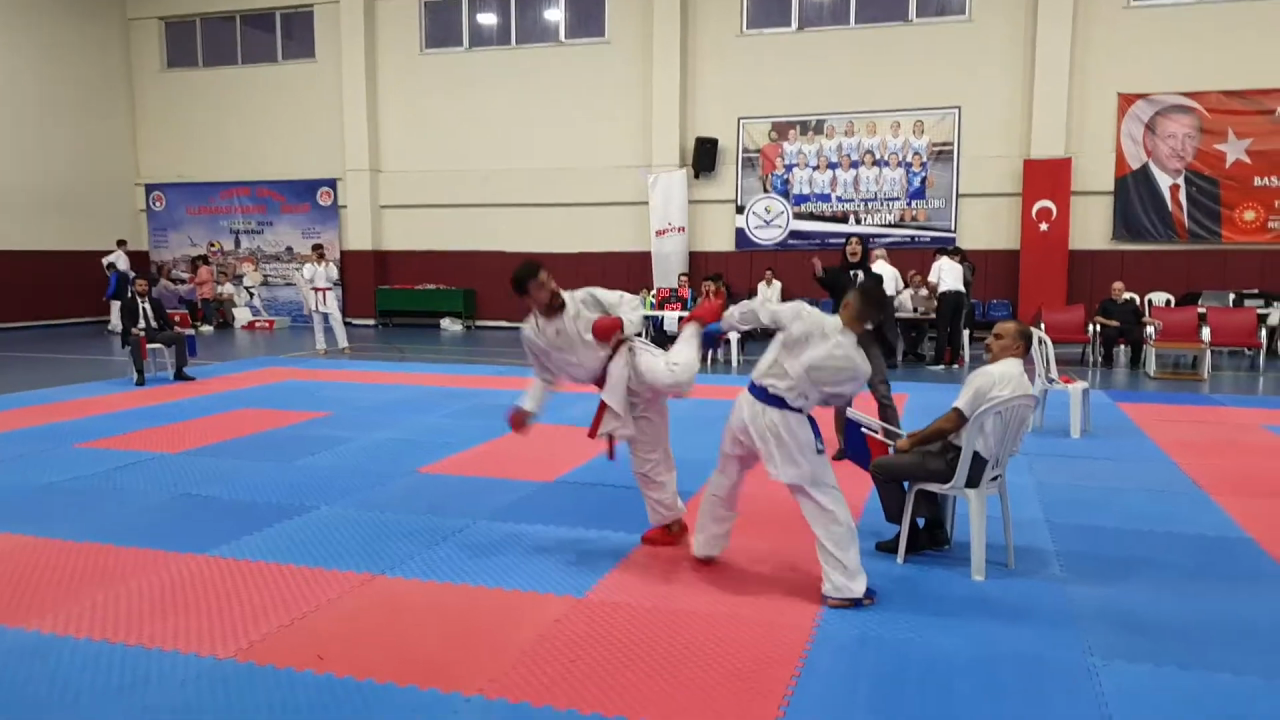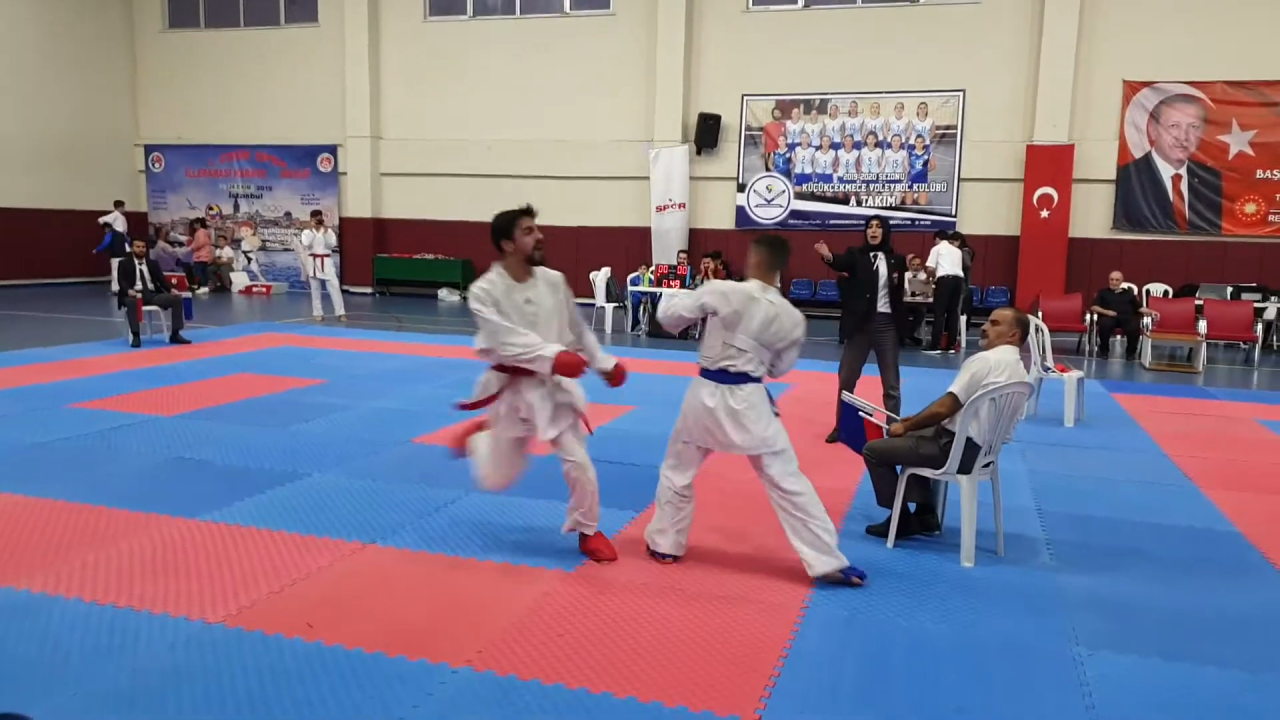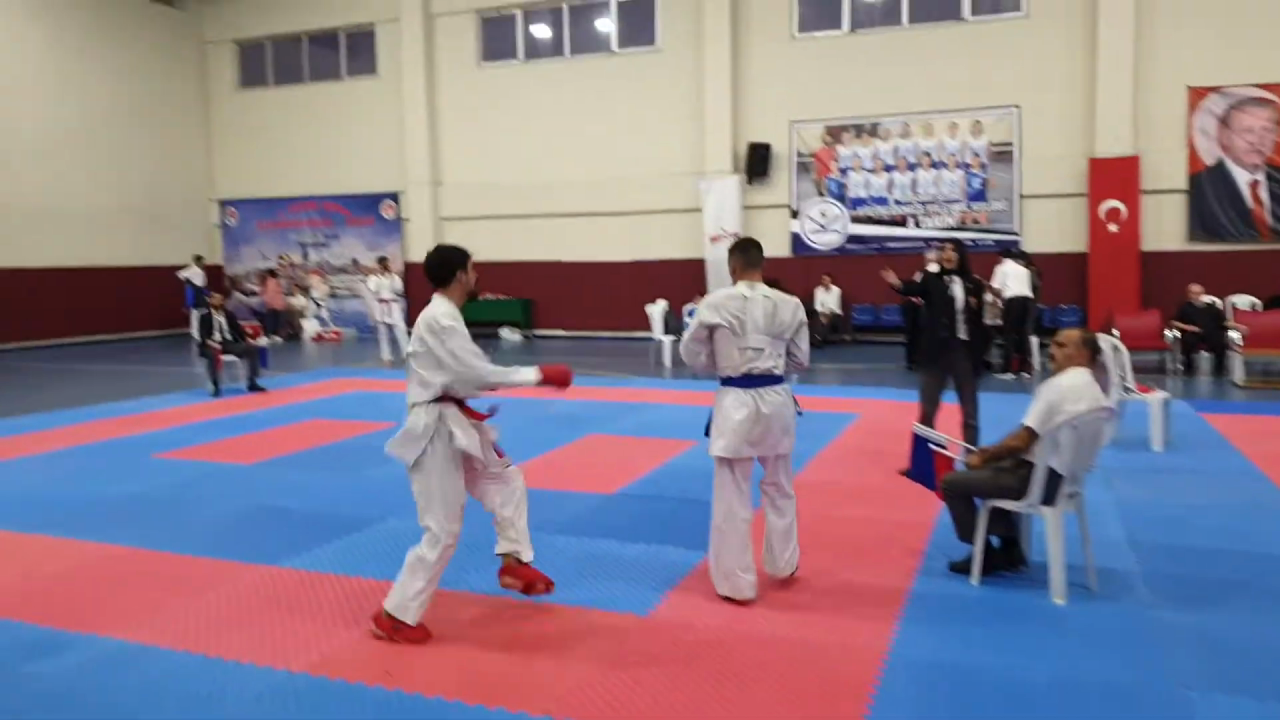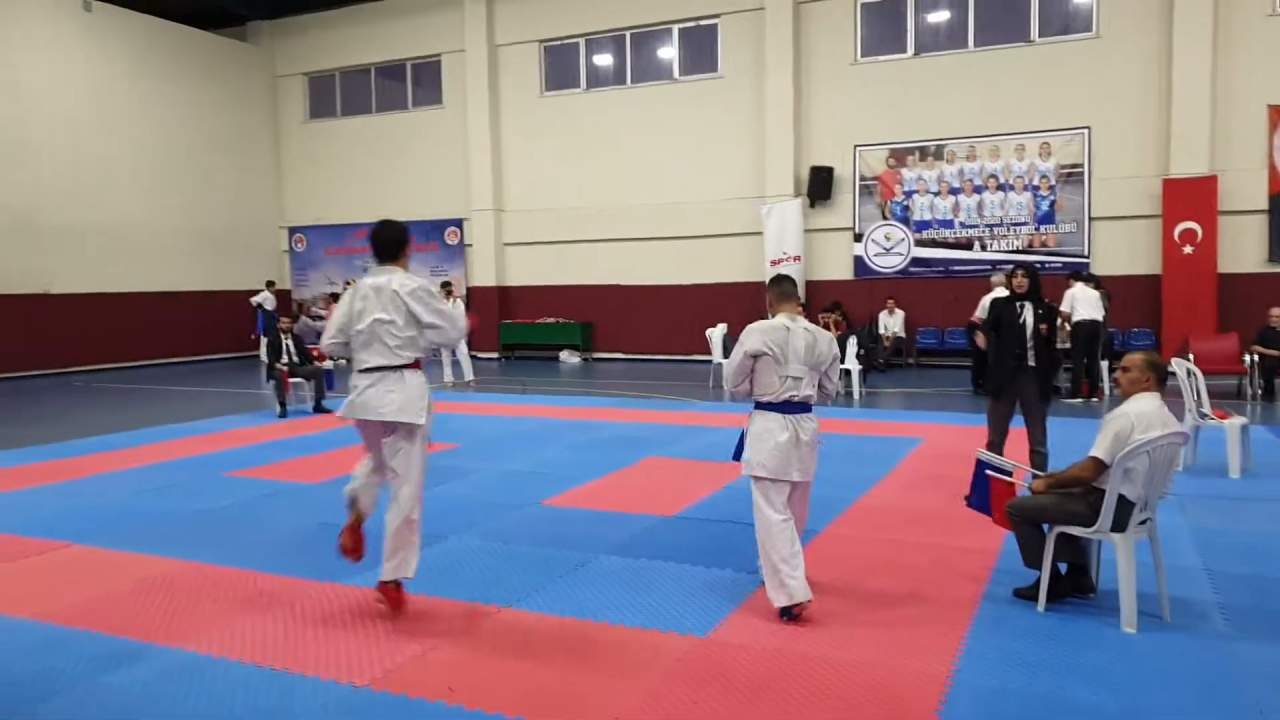
dt=0.3s
person 1, frame 1
left shoulder: (586, 298)
right shoulder: (531, 335)
left elbow: (629, 303)
right elbow: (547, 375)
left wrist: (620, 323)
right wrist: (526, 407)
left hip: (633, 364)
right hip: (616, 388)
left knee: (669, 378)
right knee: (648, 459)
left ankle: (696, 320)
right ankle: (670, 522)
person 1, frame 2
left shoulder: (554, 281)
right shoulder: (484, 291)
left elbow: (576, 327)
right elbow: (505, 341)
left wrist: (604, 363)
right wrist: (554, 355)
left hip: (554, 386)
right hip: (512, 391)
left knee: (579, 467)
right knee: (495, 477)
left ankle: (589, 533)
right ankle: (478, 435)
person 1, frame 3
left shoulder: (439, 315)
right shoulder: (443, 320)
right elbow: (474, 372)
right wrist: (536, 376)
left hip: (452, 423)
right hip: (435, 432)
left knee: (506, 479)
right knee: (442, 530)
left ankle: (515, 562)
right ankle: (396, 614)
person 1, frame 4
left shoulder: (356, 291)
right shoulder: (412, 287)
left elbow: (332, 343)
right elbow: (448, 332)
right wrist: (463, 323)
left hip: (366, 387)
right hip: (400, 388)
left knee: (380, 462)
right knee: (406, 488)
left ankle: (356, 519)
right ankle: (391, 580)
person 2, frame 1
left shoulder: (801, 314)
right shoulder: (859, 366)
left elbow: (755, 311)
left wrist: (723, 322)
left hip: (750, 408)
right hip: (787, 424)
left knee: (727, 477)
right knee: (827, 503)
left ankle: (706, 546)
right ankle: (844, 588)
person 2, frame 2
left shoulder: (723, 291)
right shoulder: (791, 318)
left elbow: (670, 314)
right elbow: (778, 369)
left wrist: (679, 312)
left hip: (706, 393)
right hip: (747, 400)
left knee: (677, 468)
right knee: (786, 480)
left ankle: (664, 543)
right ankle: (827, 561)
person 2, frame 3
left shoulder: (715, 303)
right shoulder: (790, 305)
left elbow: (691, 353)
right elbow: (800, 359)
left hip: (735, 402)
right hip: (776, 400)
left knee: (731, 496)
right knee: (780, 488)
left ankle: (737, 583)
right ankle: (782, 564)
person 2, frame 4
left shoulder: (757, 332)
right shoulder: (824, 339)
left elbow: (735, 381)
right elbow: (828, 390)
left hip: (769, 425)
right hip: (805, 424)
left knee: (772, 513)
right knee: (795, 510)
left ankle: (792, 594)
right ankle: (788, 581)
person 3, frame 1
left shoulder: (990, 373)
right shoulder: (1023, 383)
left elbow: (950, 423)
left wrist: (911, 441)
right wrist: (922, 437)
right hip: (989, 463)
left knee: (881, 466)
right knee: (921, 454)
left ankle: (911, 534)
right ankle: (934, 530)
person 3, frame 2
left shoulder: (986, 359)
right shoulder: (1019, 370)
left elbow: (944, 408)
left wrist: (906, 426)
right wrist: (915, 421)
right hip: (981, 449)
left knee: (874, 450)
right knee: (911, 440)
left ankle: (902, 520)
right ankle: (925, 515)
person 3, frame 3
left shoulder: (1059, 385)
right shoulder: (1095, 392)
left elbow: (1021, 440)
left wrist: (983, 457)
right wrist: (992, 452)
right hip: (1065, 478)
left knee: (953, 482)
right knee: (993, 469)
left ankle: (985, 554)
right ankle: (1009, 549)
person 3, frame 4
left shoulder: (1126, 414)
right shoulder: (1167, 417)
left elbow: (1089, 471)
left wrist: (1048, 482)
right wrist: (1058, 477)
right hip: (1136, 505)
left knee: (1018, 507)
right knee: (1061, 495)
left ankle: (1053, 581)
right ankle: (1078, 576)
person 4, frame 1
left shoulder: (874, 277)
right shoulder: (837, 275)
left elbow: (878, 309)
right elbow: (828, 283)
left wrist: (886, 340)
right wrist: (819, 274)
left hip: (871, 338)
left knee: (882, 392)
right ankle: (844, 443)
person 4, frame 2
left shoulder: (896, 260)
right shoulder: (855, 255)
left elbow: (898, 293)
right elbow: (842, 263)
left wrist: (901, 325)
right wrist: (829, 257)
left hip: (887, 324)
right hip: (859, 323)
left knee: (891, 382)
right knee: (847, 378)
person 4, frame 3
left shoulder: (973, 285)
right shoulder: (931, 280)
left elbow: (978, 320)
right elbow: (915, 289)
right wrist: (898, 284)
left hip: (964, 350)
right hip: (936, 349)
left knee: (969, 410)
right knee: (928, 407)
person 4, frame 4
left shoulder: (1045, 310)
right shoulder: (1000, 305)
left elbow: (1050, 346)
right elbow: (989, 325)
right wrist: (982, 335)
left hip: (1034, 376)
right hip: (1006, 375)
left knee: (1037, 436)
right knee: (996, 434)
